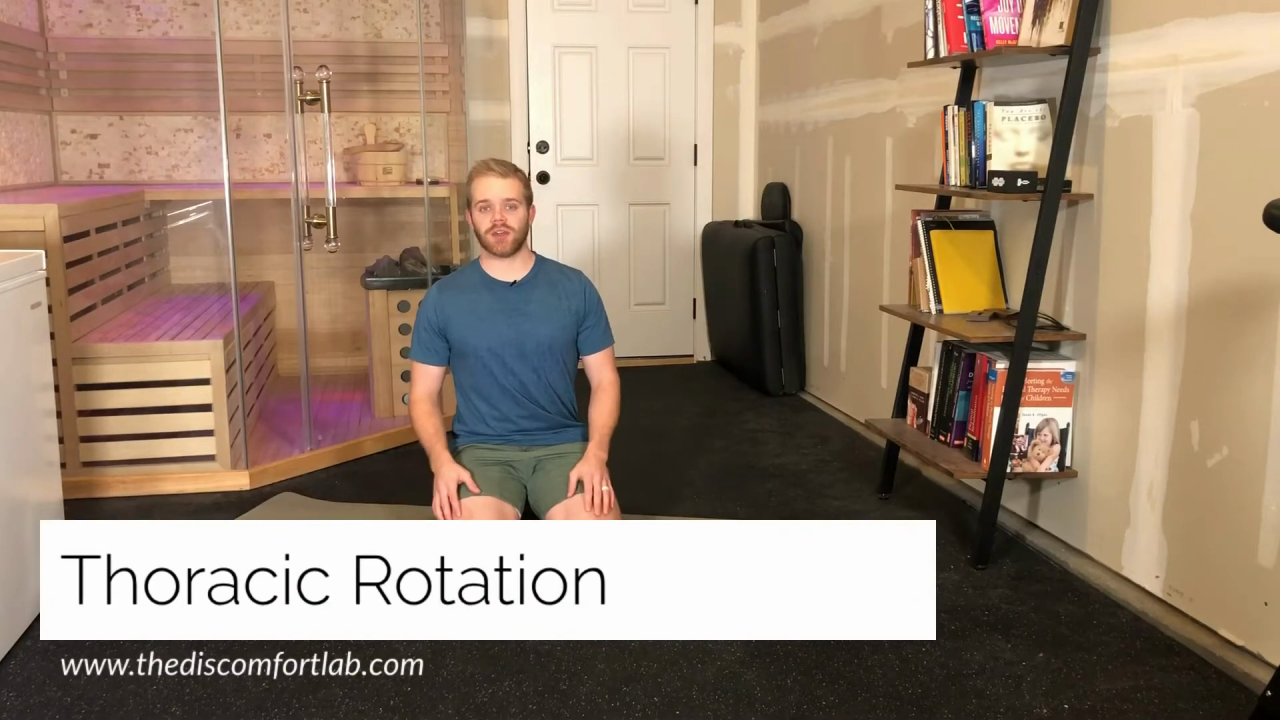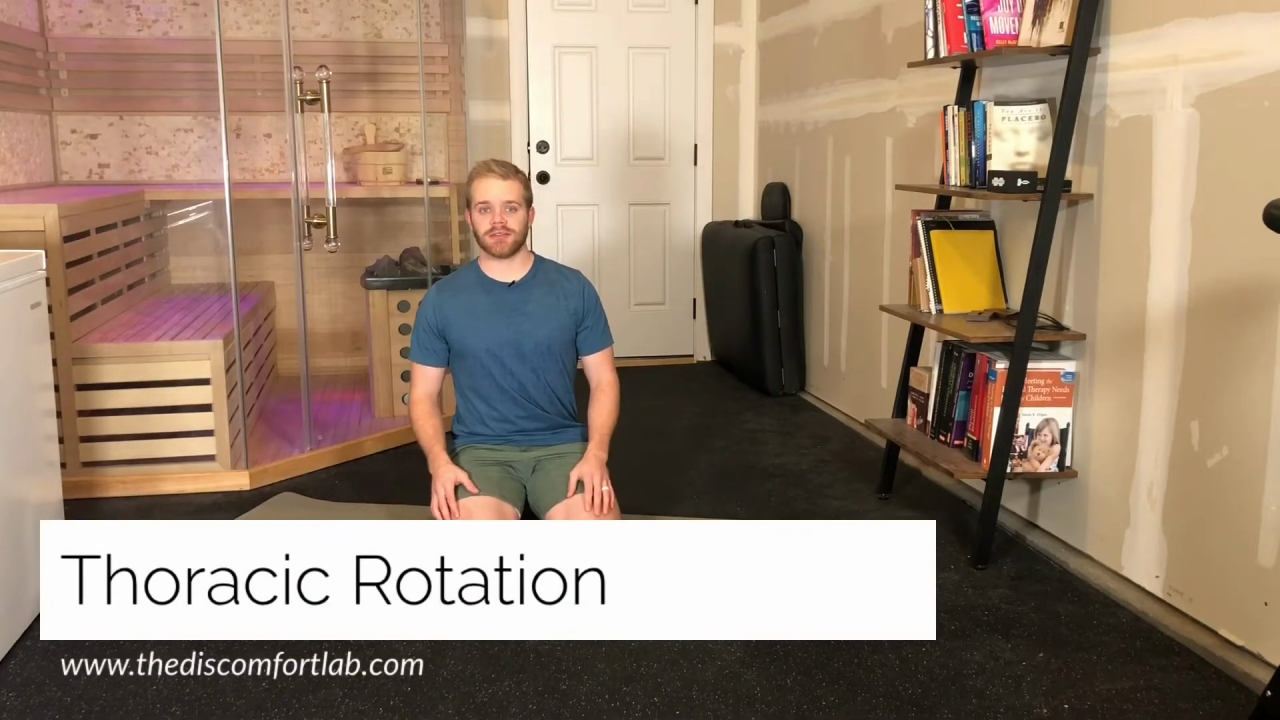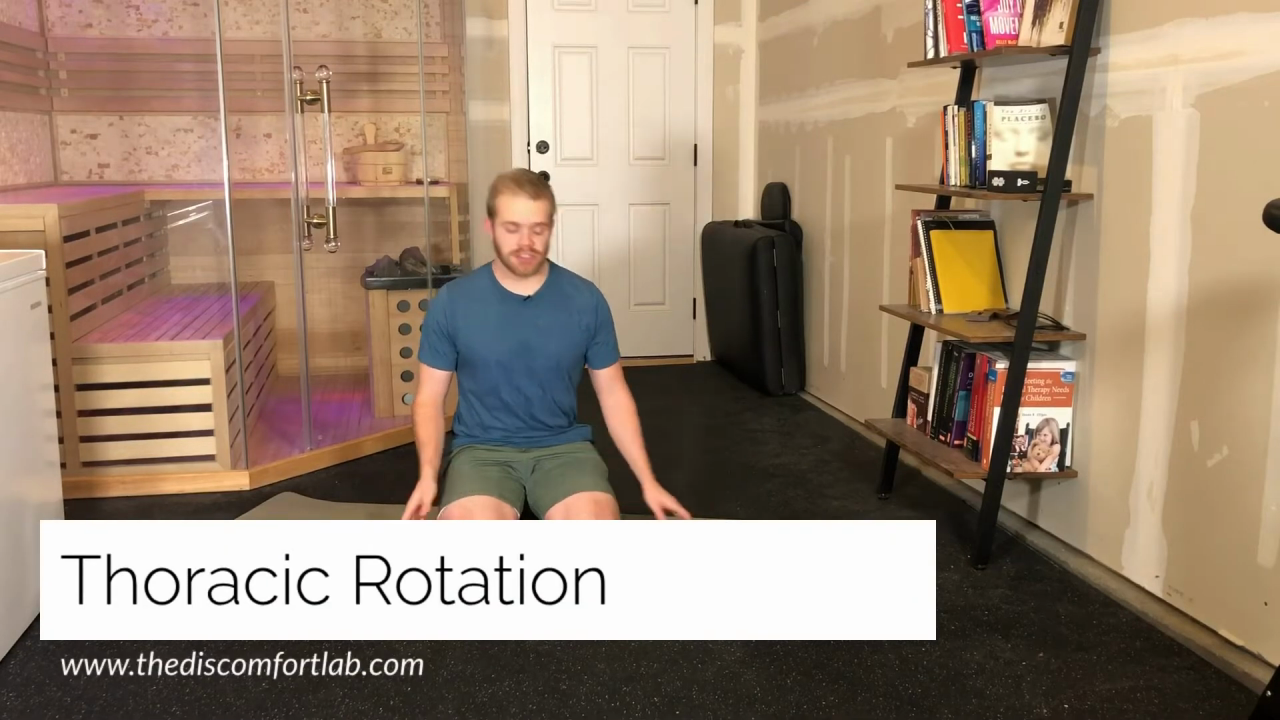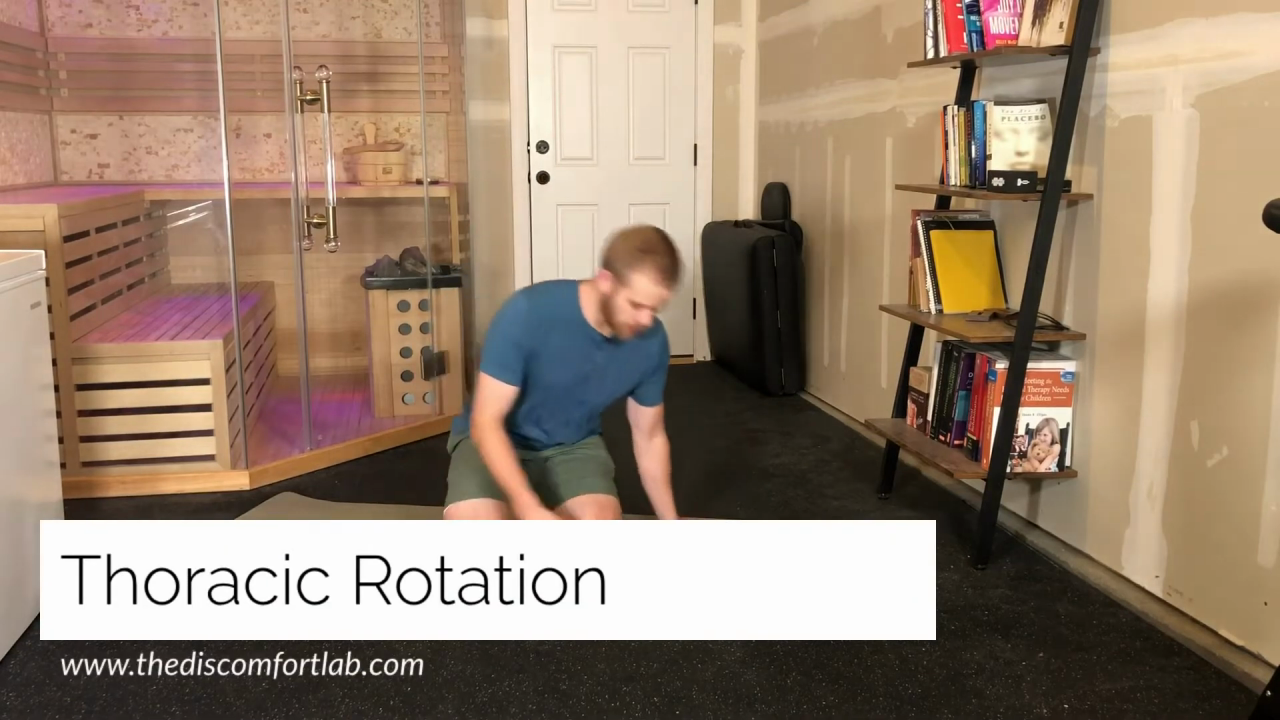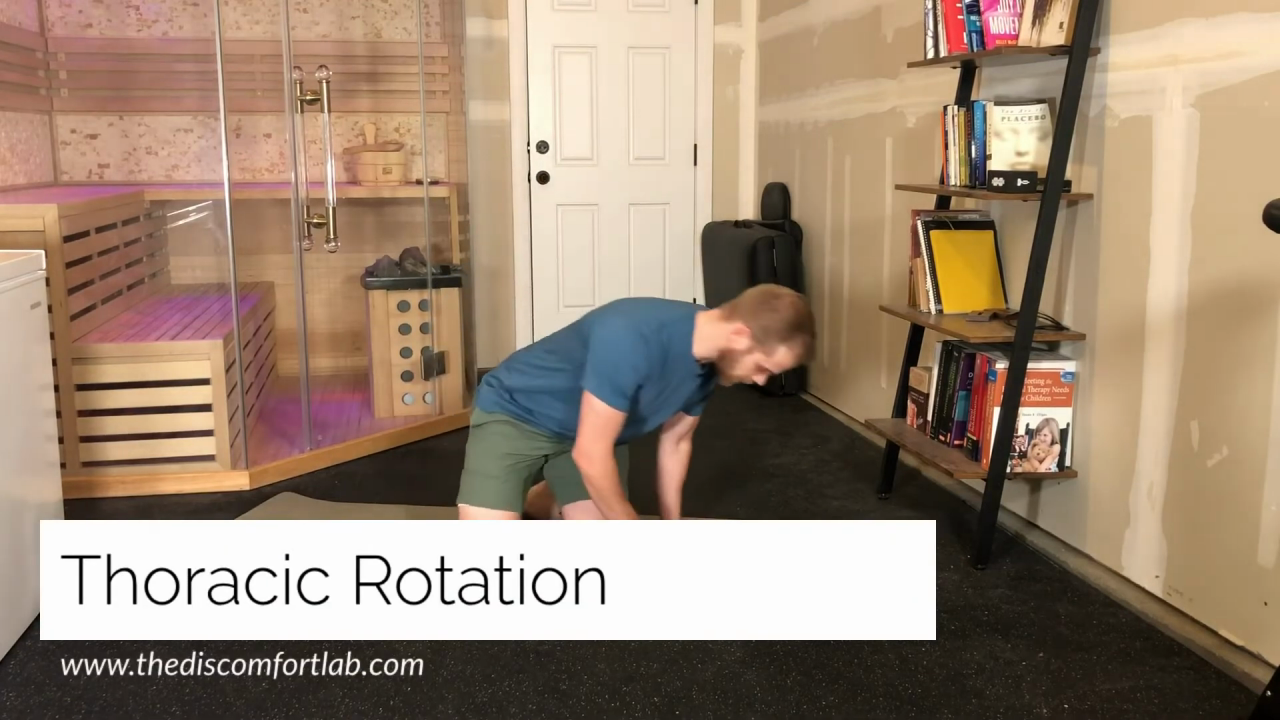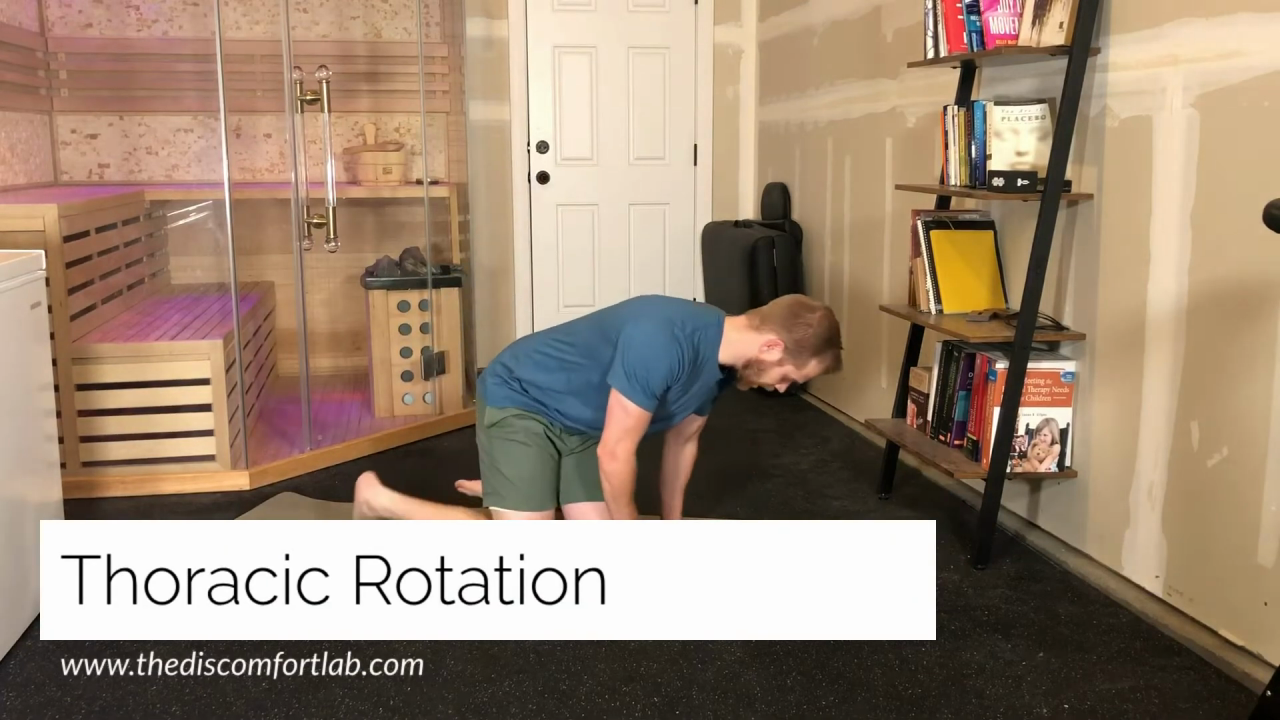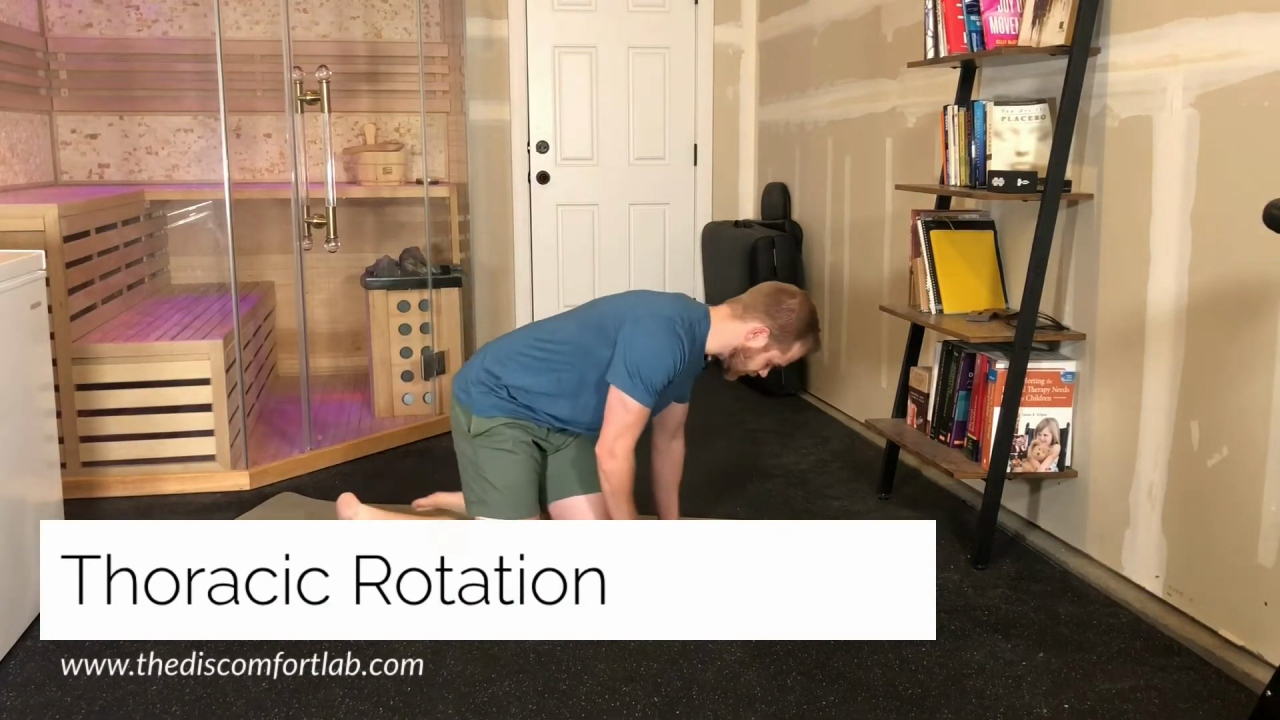
dt=0.4s
person 1, frame 1
left shoulder: (575, 288)
right shoulder: (443, 299)
left elbow: (605, 380)
right elbow: (423, 395)
left wrist: (596, 453)
right wrist: (441, 460)
left hip: (562, 445)
right hip: (482, 448)
person 1, frame 2
left shoulder: (574, 288)
right shoulder: (442, 300)
left elbow: (603, 380)
right elbow: (423, 396)
left wrist: (596, 453)
right wrist: (439, 461)
left hip: (561, 445)
right hip: (482, 448)
person 1, frame 3
left shoulder: (585, 300)
right shoulder: (452, 302)
left elbow: (614, 393)
right elbow: (430, 398)
left wrist: (649, 482)
right wrist: (428, 475)
left hip: (562, 447)
right hip: (482, 449)
person 1, frame 4
left shoulder: (650, 344)
right shoulder: (528, 312)
left elbow: (650, 436)
right elbow: (487, 423)
left wrist: (670, 524)
right wrist: (529, 510)
left hip: (572, 446)
right hip: (491, 435)
person 1, frame 5
left shoulder: (709, 361)
right shoulder: (632, 337)
left elbow: (675, 440)
right elbow: (590, 453)
left hip: (581, 426)
right hip: (513, 412)
left ankle: (543, 496)
person 1, frame 6
left shoulder: (717, 358)
right shoulder: (662, 338)
left elbow: (682, 441)
right elbow: (614, 454)
left hip: (580, 421)
right hip: (518, 401)
left ankle: (510, 489)
right ankle: (381, 499)
person 1, frame 7
left shoulder: (689, 336)
right shoulder: (662, 336)
left elbow: (669, 437)
right elbow: (613, 452)
left wrist: (672, 528)
left hip: (551, 413)
right hip: (493, 403)
left ankle: (481, 496)
right ankle: (364, 518)
